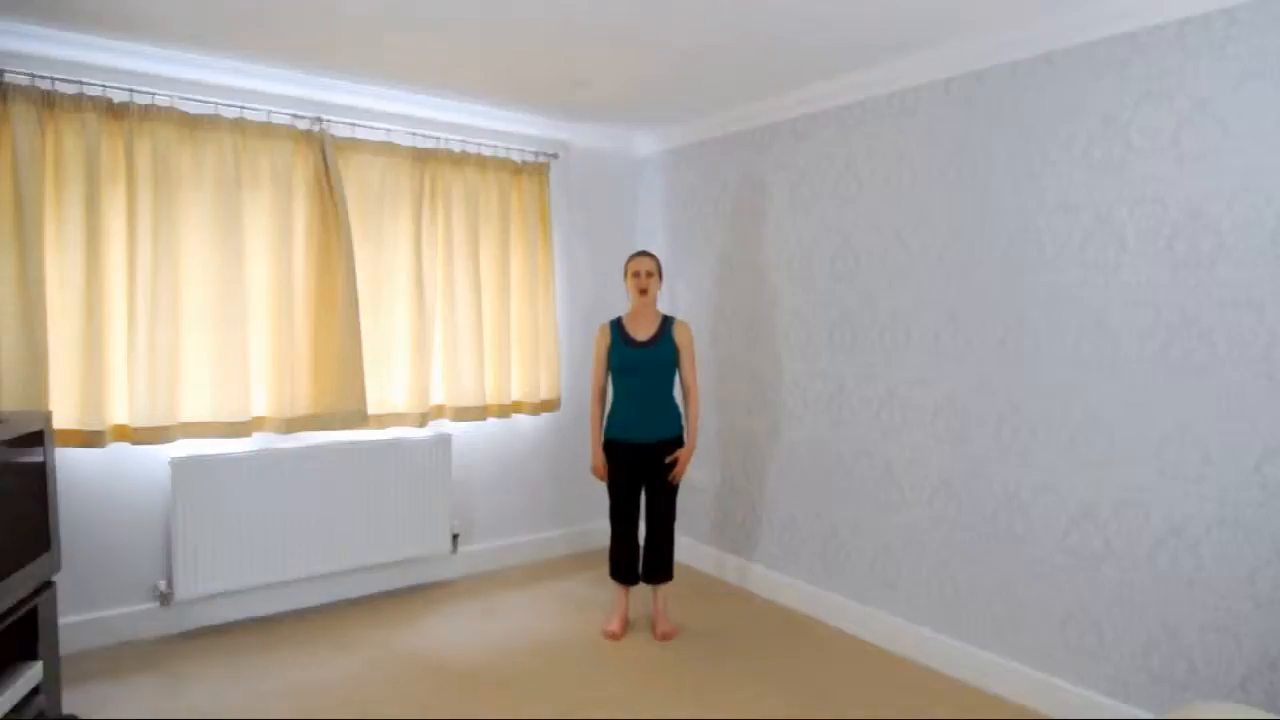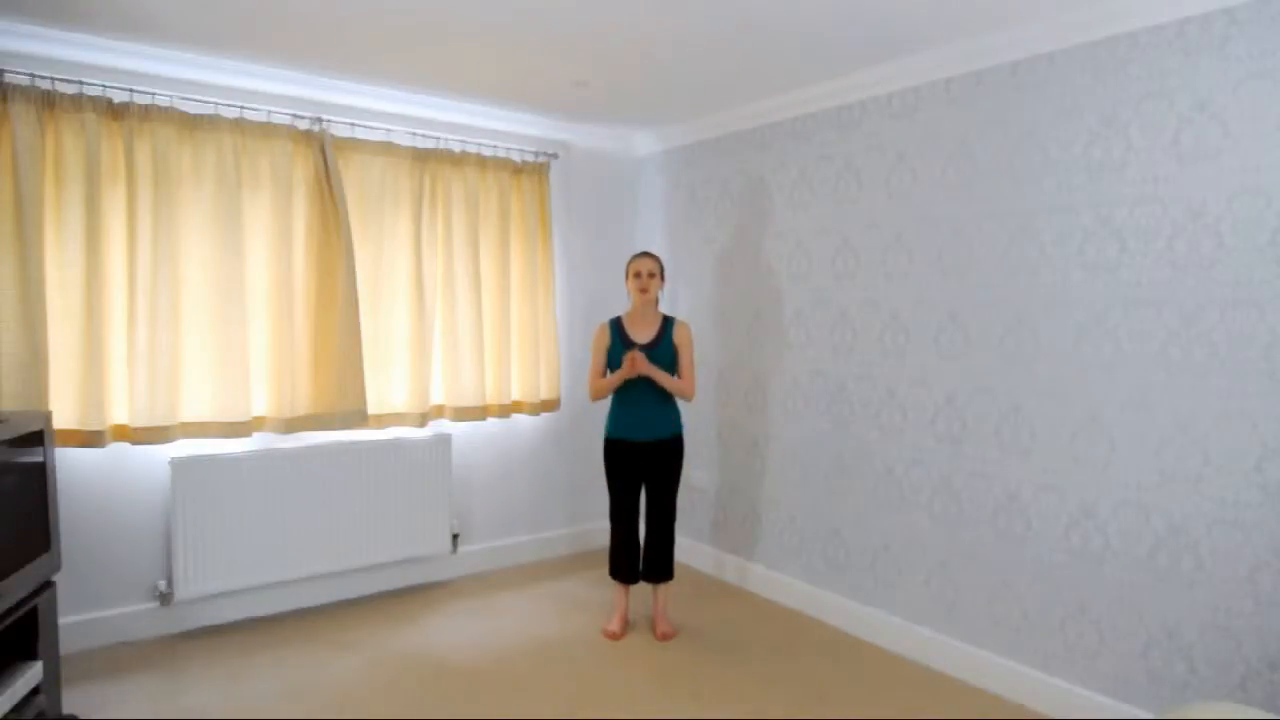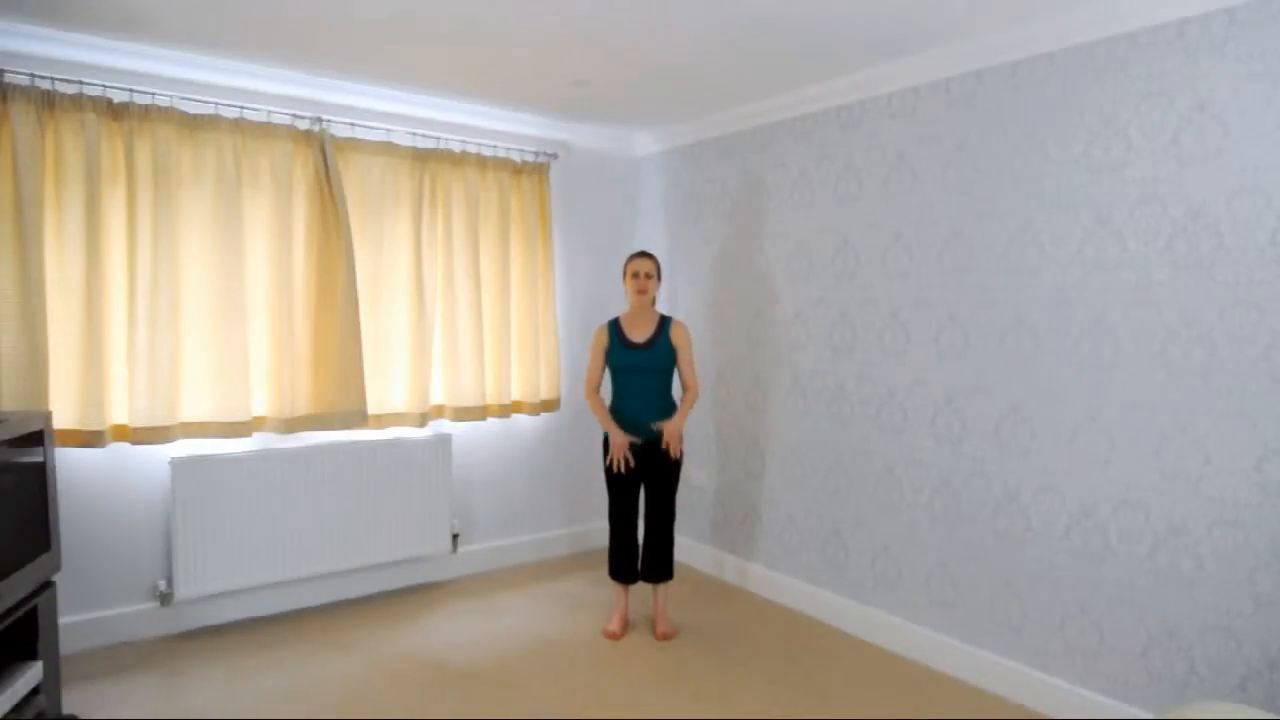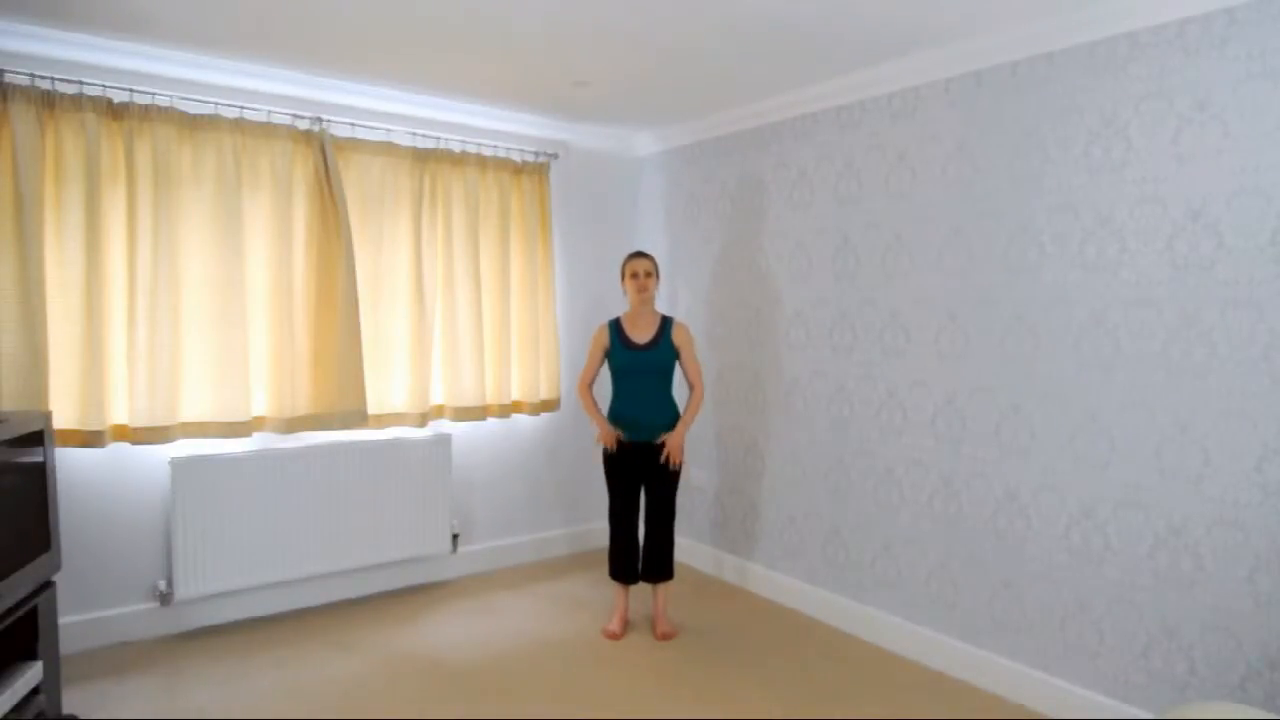
dt=1s
person 1, frame 1
left shoulder: (678, 330)
right shoulder: (609, 332)
left elbow: (690, 389)
right elbow: (598, 392)
left wrist: (690, 442)
right wrist: (596, 447)
left hip: (665, 442)
right hip: (621, 442)
left knee: (661, 522)
right knee: (622, 522)
left ankle: (660, 610)
right ankle: (620, 608)
person 1, frame 2
left shoulder: (678, 330)
right shoulder: (608, 330)
left elbow: (688, 389)
right elbow: (594, 390)
left wrist: (650, 370)
right wrist: (624, 373)
left hip: (665, 441)
right hip: (620, 441)
left knee: (662, 519)
right knee: (623, 520)
left ankle: (660, 609)
right ankle: (620, 608)
person 1, frame 3
left shoulder: (675, 330)
right shoulder: (606, 332)
left elbow: (691, 388)
right elbow: (591, 390)
left wrist: (677, 420)
right wrist: (612, 429)
left hip: (662, 441)
right hip: (621, 441)
left knee: (661, 520)
right knee: (621, 520)
left ankle: (660, 609)
right ankle: (620, 608)
person 1, frame 4
left shoulder: (676, 330)
right shoulder: (607, 332)
left elbow: (698, 389)
right elbow: (583, 387)
left wrist: (680, 430)
right wrist: (601, 422)
left hip: (663, 441)
right hip: (621, 441)
left knee: (661, 520)
right knee: (622, 520)
left ankle: (660, 609)
right ankle: (620, 608)
